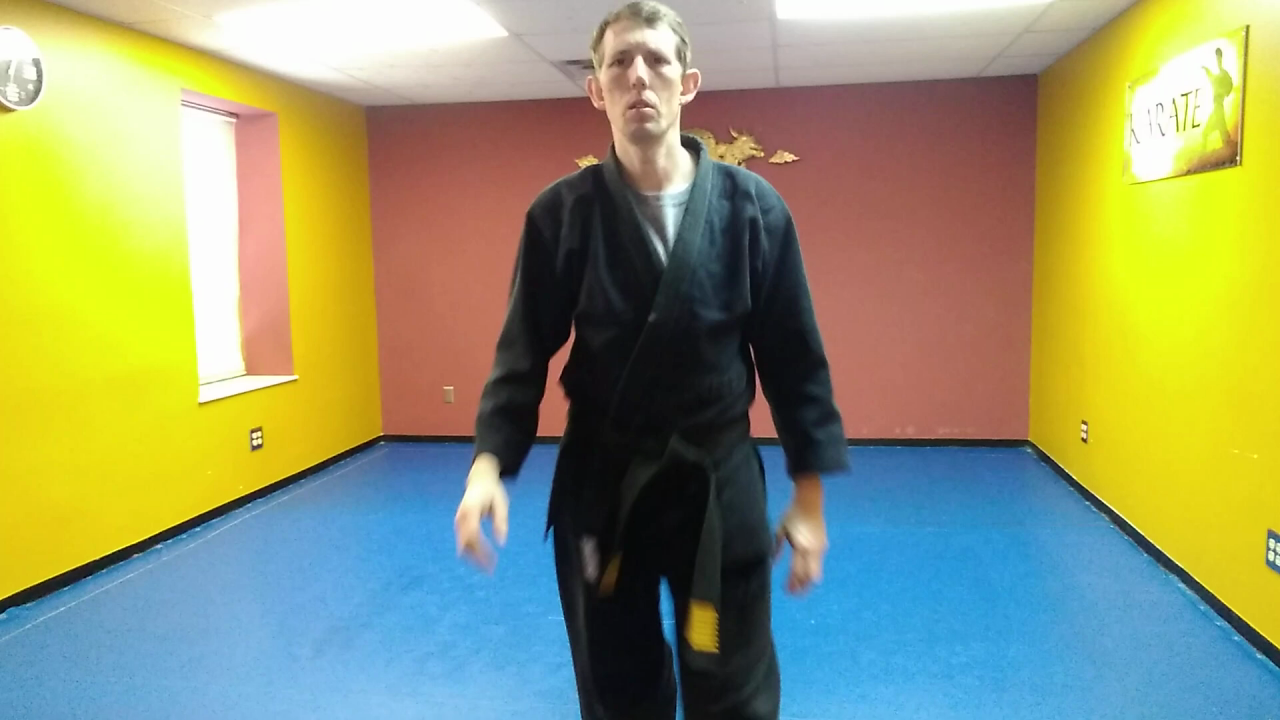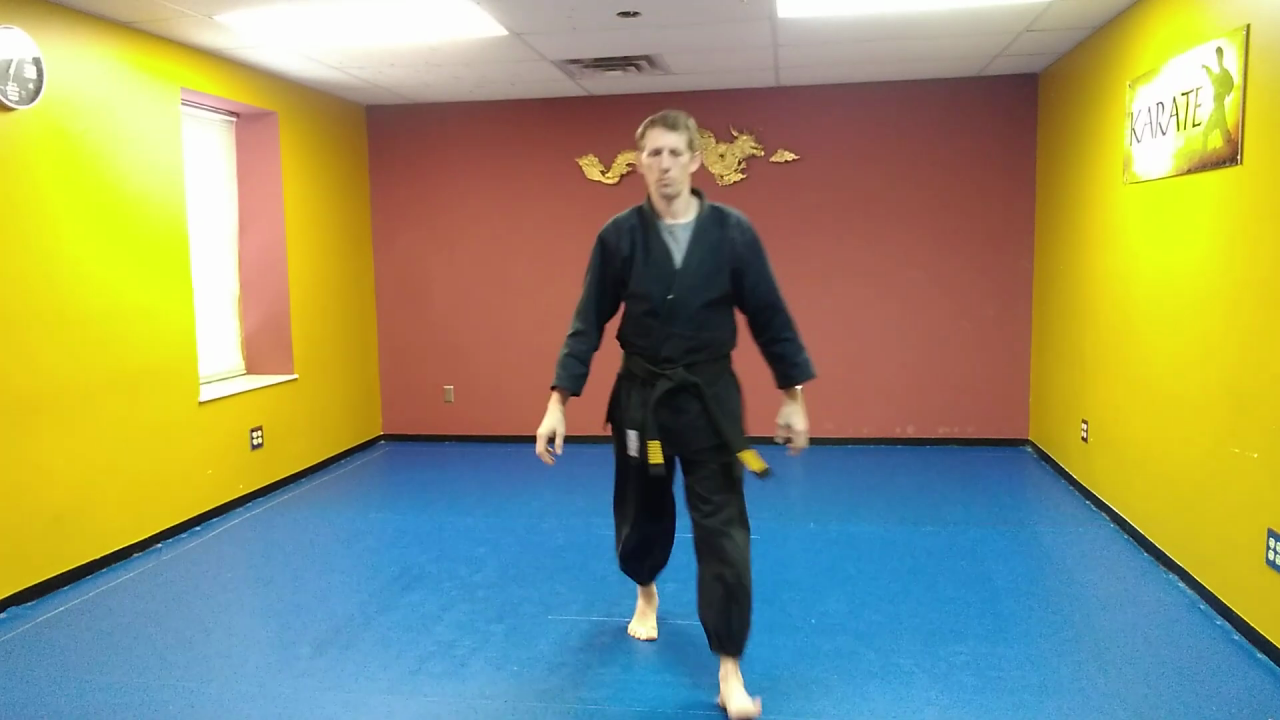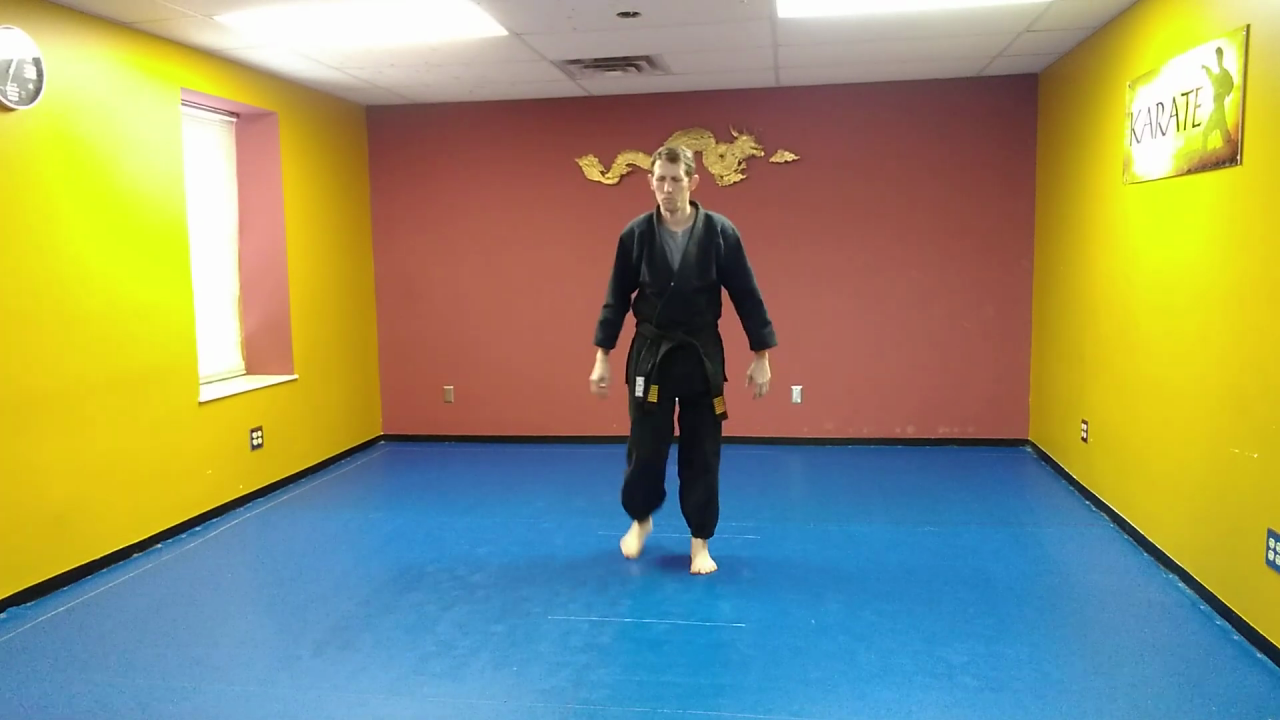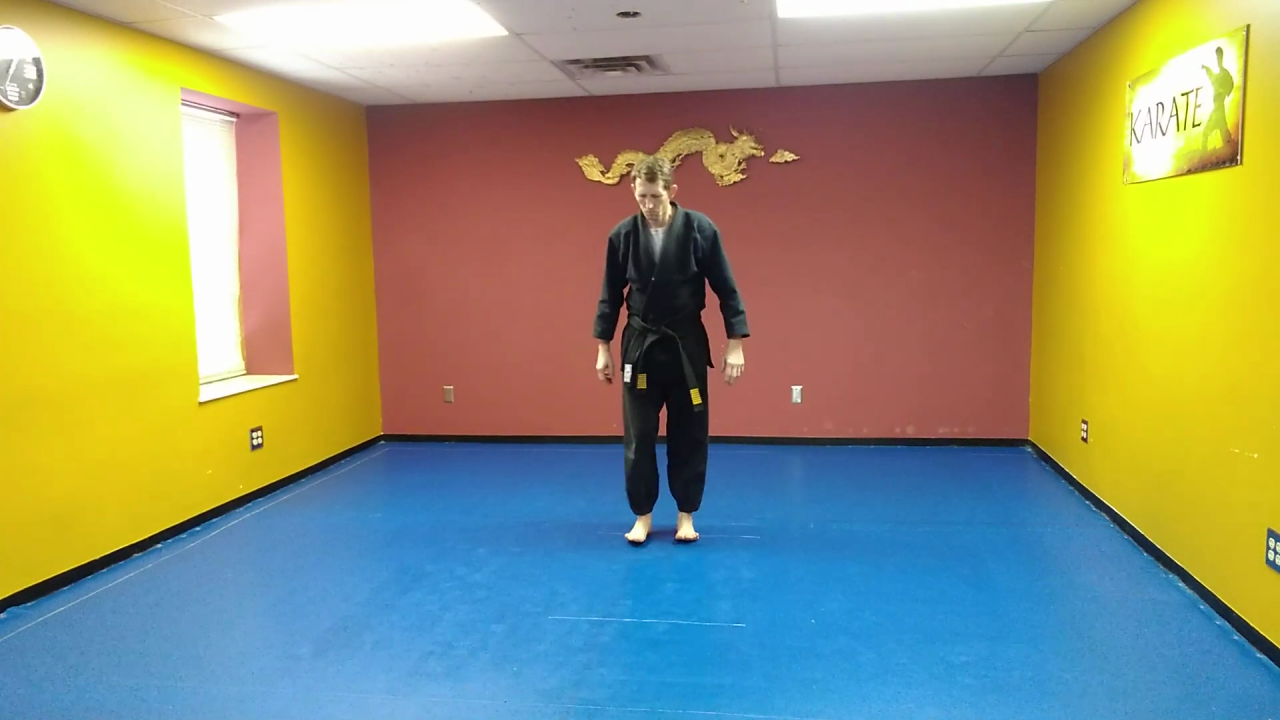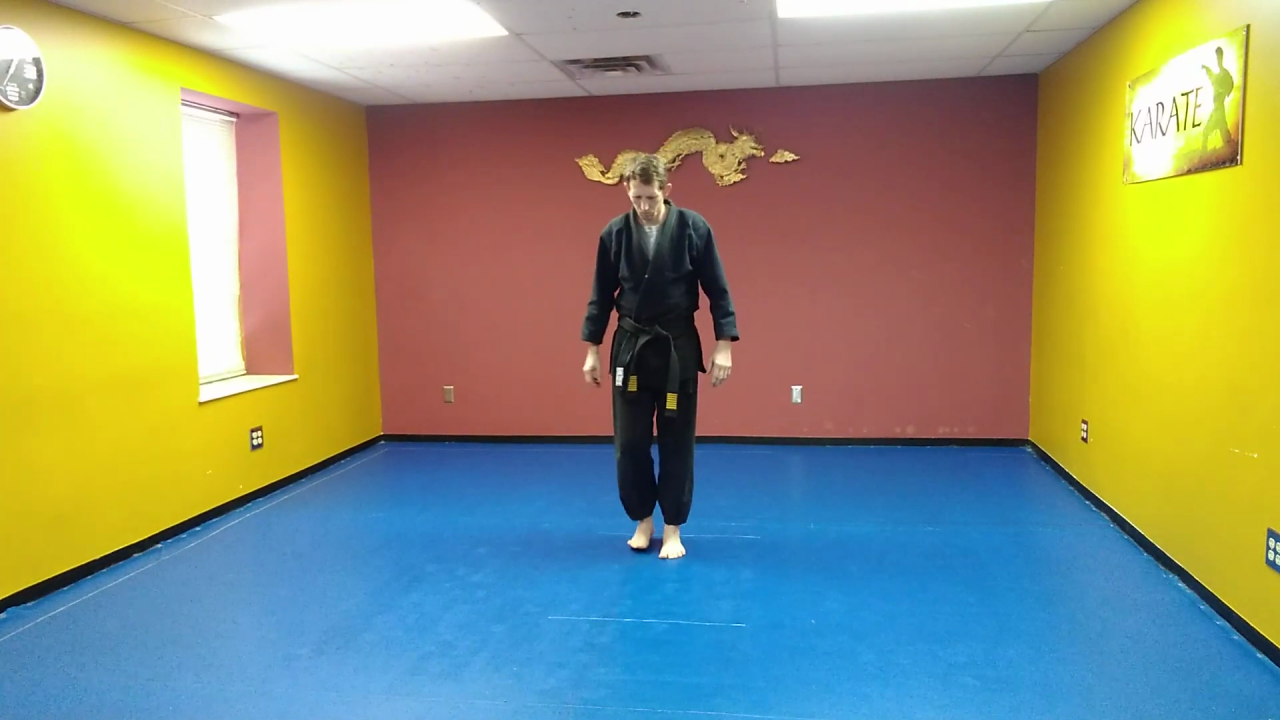
dt=1s
person 1, frame 1
left shoulder: (753, 207)
right shoulder: (560, 213)
left elbow: (796, 362)
right elbow: (523, 357)
left wrist: (810, 500)
right wrist: (490, 467)
left hip: (719, 484)
right hip: (599, 485)
person 1, frame 2
left shoulder: (732, 230)
right shoulder: (619, 234)
left elbow: (769, 316)
right elbow: (588, 321)
left wrist: (793, 394)
right wrist: (558, 401)
left hip: (710, 394)
right hip: (641, 393)
left knee: (722, 531)
right knee: (641, 514)
right ankle: (645, 595)
person 1, frame 3
left shoulder: (720, 232)
right shoulder: (635, 234)
left elbow: (747, 297)
right elbow: (616, 298)
left wrist: (761, 356)
right wrist: (602, 356)
left hip: (701, 354)
right hip: (650, 353)
left knee: (701, 454)
right knee: (645, 451)
left ankle: (700, 543)
right ankle: (640, 523)
person 1, frame 4
left shoulder: (700, 229)
right shoulder: (623, 234)
left elbow: (727, 289)
right elbow: (611, 294)
left wrist: (735, 344)
right wrist: (603, 348)
left hip: (686, 342)
right hip: (640, 343)
left knee: (689, 435)
right knee: (639, 435)
left ankle: (685, 515)
right ankle: (642, 517)
person 1, frame 5
left shoulder: (694, 228)
right shoulder: (615, 232)
left elbow: (717, 289)
right elbow: (602, 294)
left wrist: (723, 345)
right wrist: (592, 348)
left hip: (678, 347)
right hip: (631, 346)
left knee: (677, 443)
right knee: (630, 443)
left ankle: (672, 529)
right ankle: (642, 521)
